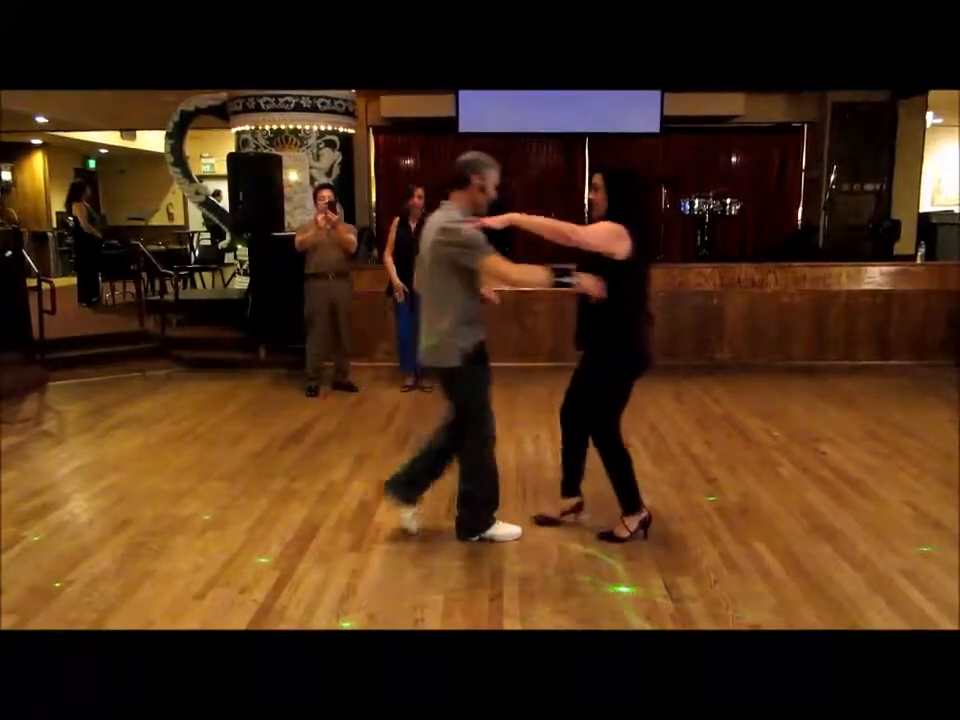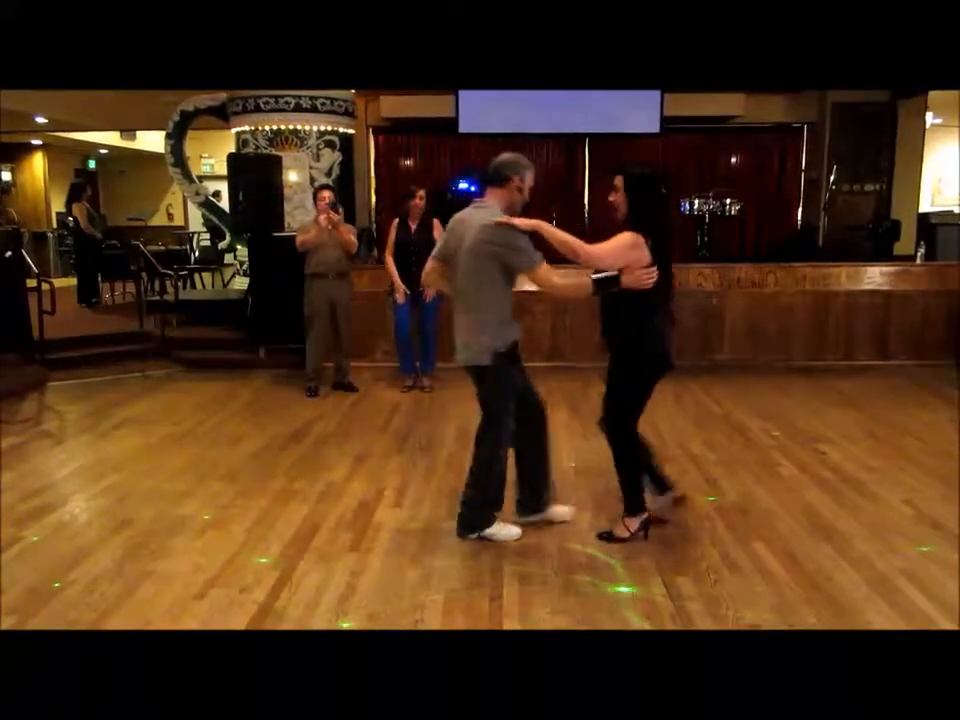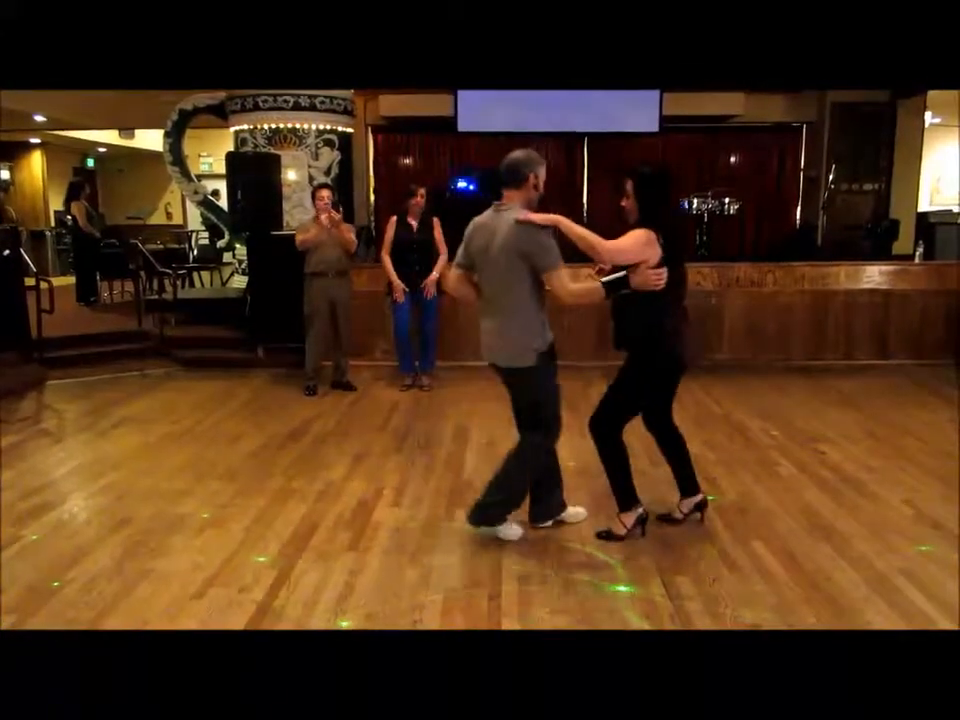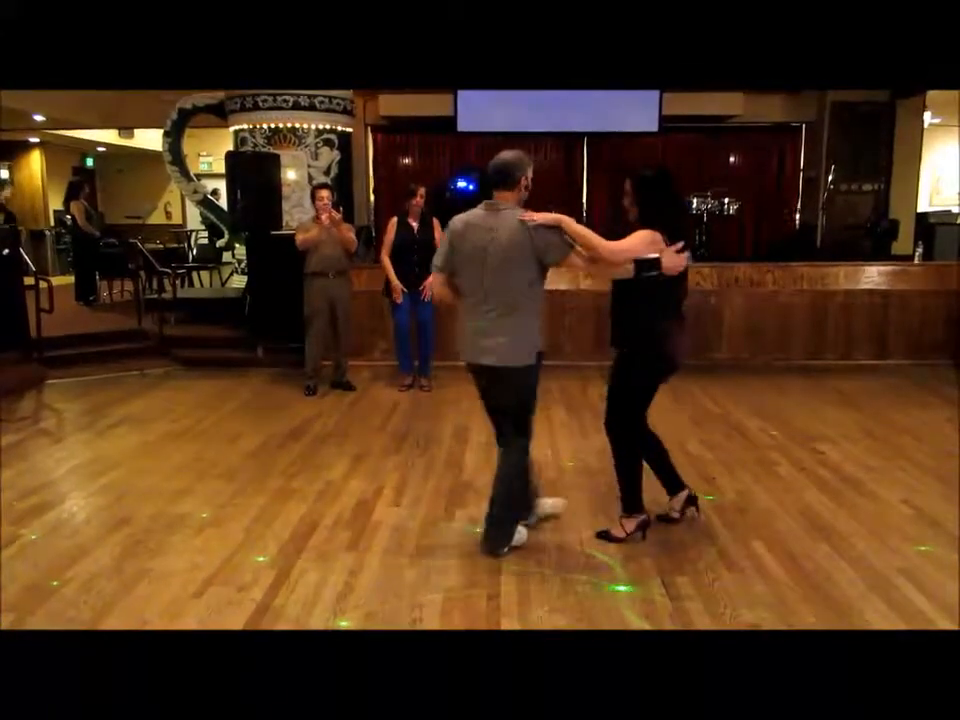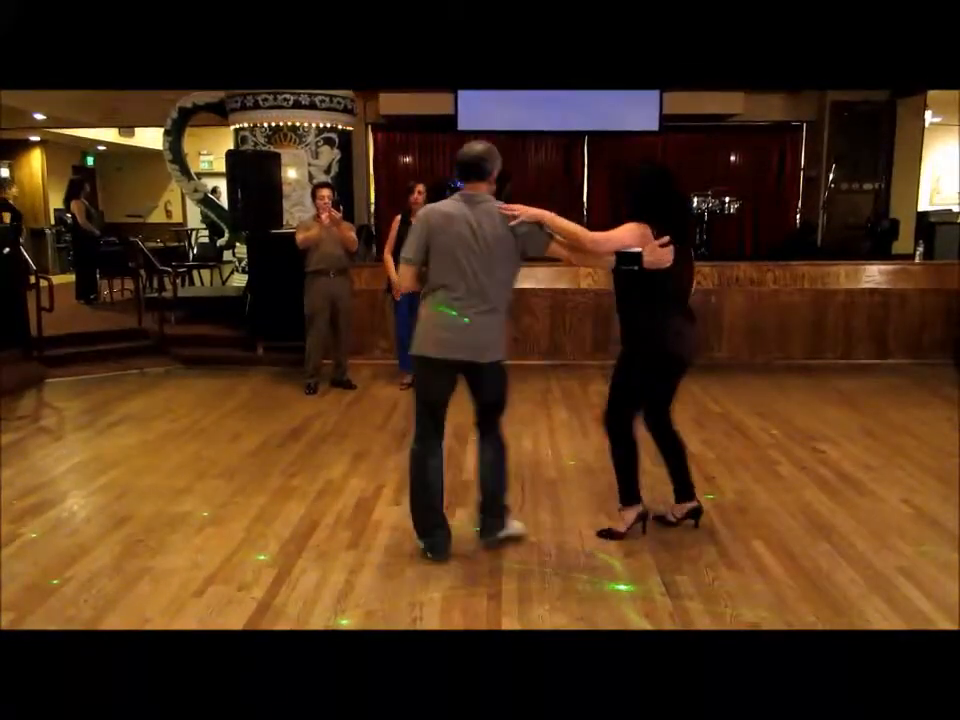
dt=0.3s
person 1, frame 1
left shoulder: (438, 221)
right shoulder: (456, 228)
left elbow: (422, 282)
right elbow: (509, 273)
right wrist: (570, 279)
left hip: (444, 343)
right hip: (457, 347)
left knee: (463, 424)
right knee: (477, 432)
left ankle: (406, 487)
right ankle: (475, 522)
person 1, frame 2
left shoulder: (459, 220)
right shoulder: (501, 228)
left elbow: (430, 276)
right elbow: (555, 285)
right wrist: (618, 280)
left hip: (488, 342)
right hip: (490, 346)
left knee: (530, 414)
right knee: (497, 429)
left ankle: (535, 501)
right ankle: (476, 519)
person 1, frame 3
left shoulder: (477, 225)
right shoulder: (531, 228)
left elbow: (455, 284)
right elbow: (568, 292)
right wrist: (628, 281)
left hip: (499, 344)
right hip: (527, 347)
left knee: (537, 427)
right knee: (543, 429)
left ankle: (547, 506)
right ankle: (491, 511)
person 1, frame 4
left shoulder: (459, 225)
right shoulder: (534, 228)
left elbow: (437, 289)
right elbow: (592, 266)
left hip: (474, 348)
right hip: (517, 350)
left knee: (505, 430)
right knee: (516, 438)
left ankle: (526, 503)
right ankle: (500, 531)
person 1, frame 5
left shoulder: (430, 216)
right shoulder: (512, 221)
left elbow: (405, 282)
right elbow: (576, 254)
left hip: (435, 343)
right hip: (486, 346)
left knee: (427, 438)
right knee: (489, 432)
left ankle: (433, 537)
right ankle: (494, 523)
person 2, frame 1
left shoulder: (616, 232)
right shoulder: (611, 236)
left elbow: (571, 234)
left wrist: (514, 218)
left hip: (619, 348)
right hip: (606, 344)
left knee: (603, 429)
right knee: (573, 416)
left ankle: (635, 513)
right ankle: (570, 498)
person 2, frame 2
left shoulder: (634, 241)
right shoulder: (641, 240)
left elbow: (587, 255)
left wrist: (536, 225)
left hip: (639, 352)
right hip: (642, 348)
left knee: (618, 429)
right knee: (617, 424)
left ankle: (635, 515)
right ankle: (663, 490)
person 2, frame 3
left shoulder: (647, 238)
right shoulder: (657, 239)
left elbow: (603, 251)
left wrist: (557, 221)
left hip: (654, 353)
right hip: (662, 350)
left knee: (604, 424)
right knee: (659, 422)
left ankle: (630, 510)
right ankle: (692, 497)
person 2, frame 4
left shoulder: (651, 237)
right shoulder: (663, 238)
left elbow: (608, 252)
left wrist: (561, 220)
left hip: (644, 348)
right hip: (654, 345)
left knee: (619, 426)
right knee: (632, 424)
left ankle: (633, 515)
right ankle: (679, 493)
person 2, frame 5
left shoulder: (641, 232)
right shoulder: (672, 236)
left elbow: (591, 242)
left wrist: (542, 215)
left hip: (650, 344)
right hip: (674, 342)
left knee: (617, 419)
right knee: (657, 419)
left ankle: (631, 507)
right ankle: (686, 501)
person 3, frame 1
left shoulder: (347, 227)
right shoulder: (307, 227)
left elbow: (352, 247)
right elbow: (299, 245)
left wrist: (337, 226)
right wrist: (317, 227)
left hip: (341, 282)
right hip: (317, 283)
left knee: (342, 331)
right knee: (316, 332)
left ankle: (341, 377)
right ankle: (313, 380)
person 3, frame 2
left shoulder: (347, 228)
right shoulder: (307, 228)
left elbow: (352, 248)
right elbow: (300, 245)
left wrist: (338, 227)
right wrist: (319, 227)
left hip: (341, 282)
right hip: (317, 283)
left knee: (342, 332)
right knee: (316, 332)
left ankle: (341, 378)
right ankle: (312, 380)
person 3, frame 3
left shoulder: (346, 226)
right shoulder: (306, 226)
left elbow: (352, 247)
right elbow: (301, 244)
left wrist: (338, 226)
right wrist: (320, 226)
left hip: (341, 281)
right hip: (316, 282)
left knee: (341, 330)
right knee: (315, 331)
left ankle: (340, 376)
right ankle: (311, 379)
person 3, frame 4
left shoulder: (345, 226)
right shoulder: (306, 226)
left elbow: (352, 246)
right elbow: (301, 244)
left wrist: (339, 226)
right wrist: (321, 226)
left hip: (341, 281)
right hip: (316, 281)
left knee: (341, 330)
right knee: (315, 331)
left ankle: (340, 376)
right ankle: (311, 379)
person 3, frame 5
left shoulder: (345, 225)
right shoulder: (306, 225)
left elbow: (353, 246)
right elbow: (301, 243)
left wrist: (339, 225)
right wrist: (321, 225)
left hip: (341, 280)
right hip: (317, 280)
left knee: (342, 329)
right knee: (316, 330)
left ankle: (340, 375)
right ankle: (312, 378)
person 4, frame 1
right shoulder: (398, 222)
right elbow: (388, 254)
right wrist: (395, 279)
right hip: (403, 285)
right knee: (404, 329)
left ankle: (424, 373)
right ankle: (409, 373)
person 4, frame 2
left shoulder: (433, 223)
right shoulder: (397, 223)
right elbow: (389, 255)
right wrist: (397, 282)
left hip: (428, 285)
right hip: (403, 285)
left knee: (428, 330)
right knee: (401, 329)
left ankle: (426, 373)
right ankle: (409, 373)
person 4, frame 3
left shoulder: (433, 222)
right shoulder: (395, 221)
left elbow: (443, 253)
right elbow: (385, 253)
left wrist: (434, 276)
right wrist: (394, 280)
left hip: (426, 283)
right hip: (402, 284)
left knee: (428, 328)
right knee: (401, 328)
left ankle: (425, 372)
right ankle: (408, 372)
person 4, frame 4
left shoulder: (432, 223)
right shoulder: (396, 222)
right elbow: (385, 254)
left wrist: (433, 278)
right wrist: (393, 281)
left hip: (425, 284)
right hip: (401, 285)
left knee: (425, 328)
right knee: (402, 328)
left ankle: (424, 373)
right ankle: (407, 373)
person 4, frame 5
right shoulder: (399, 220)
right elbow: (387, 252)
right wrist: (393, 278)
right hip: (402, 282)
right knee: (402, 327)
right ankle: (406, 371)
